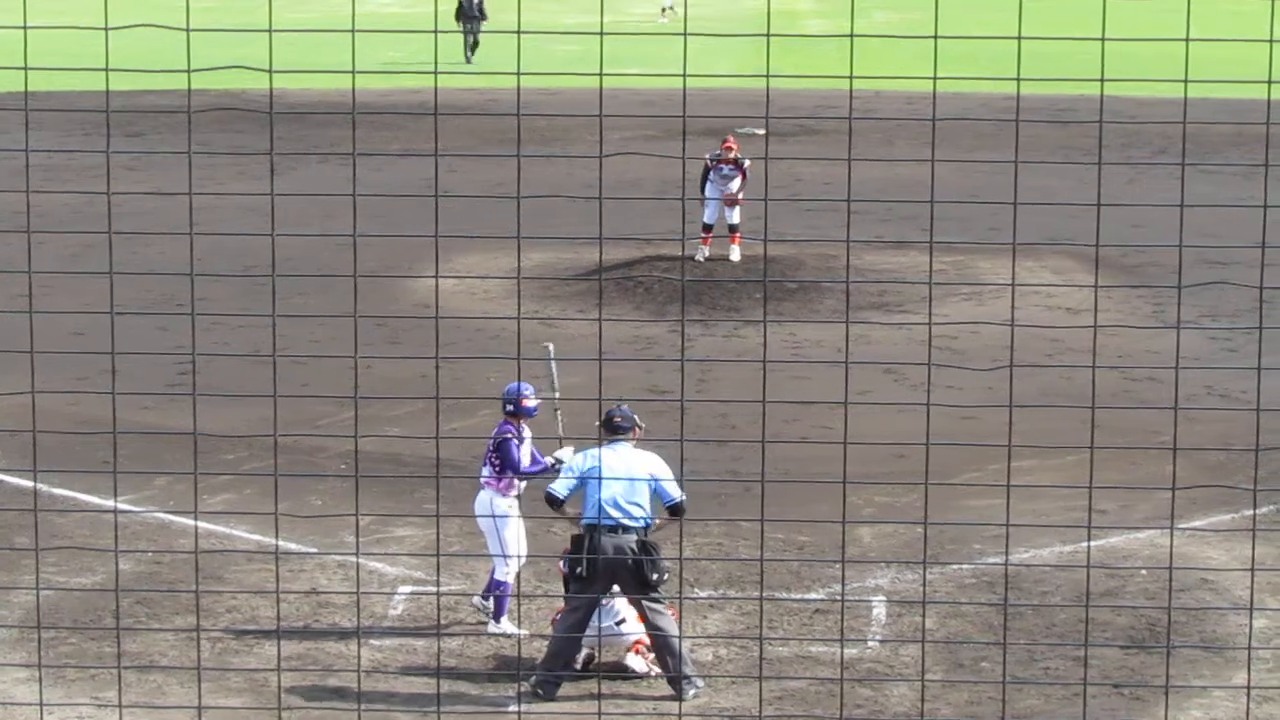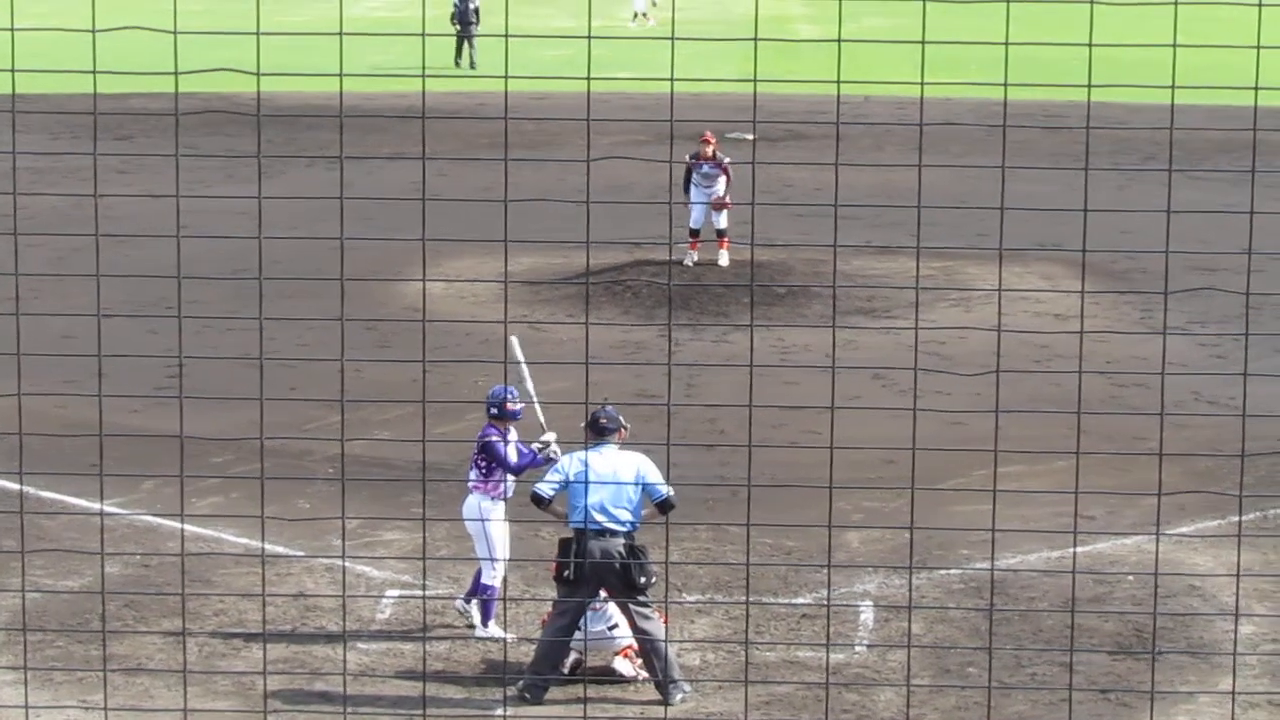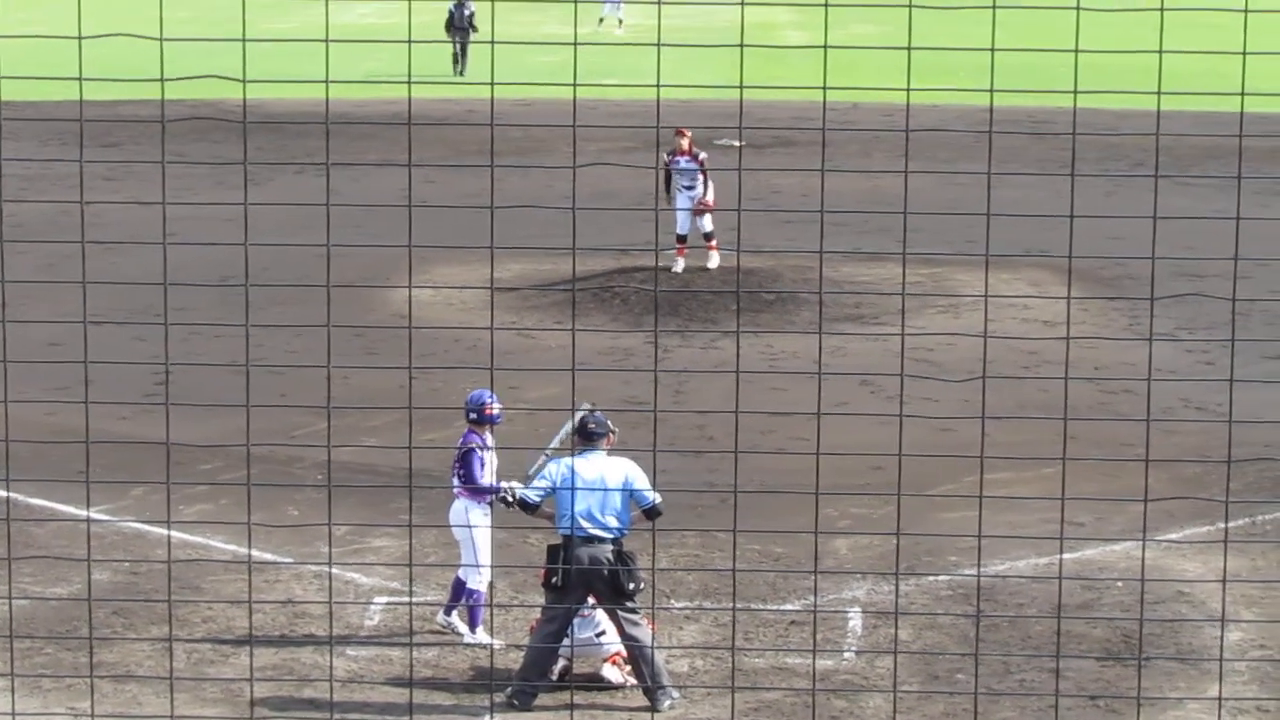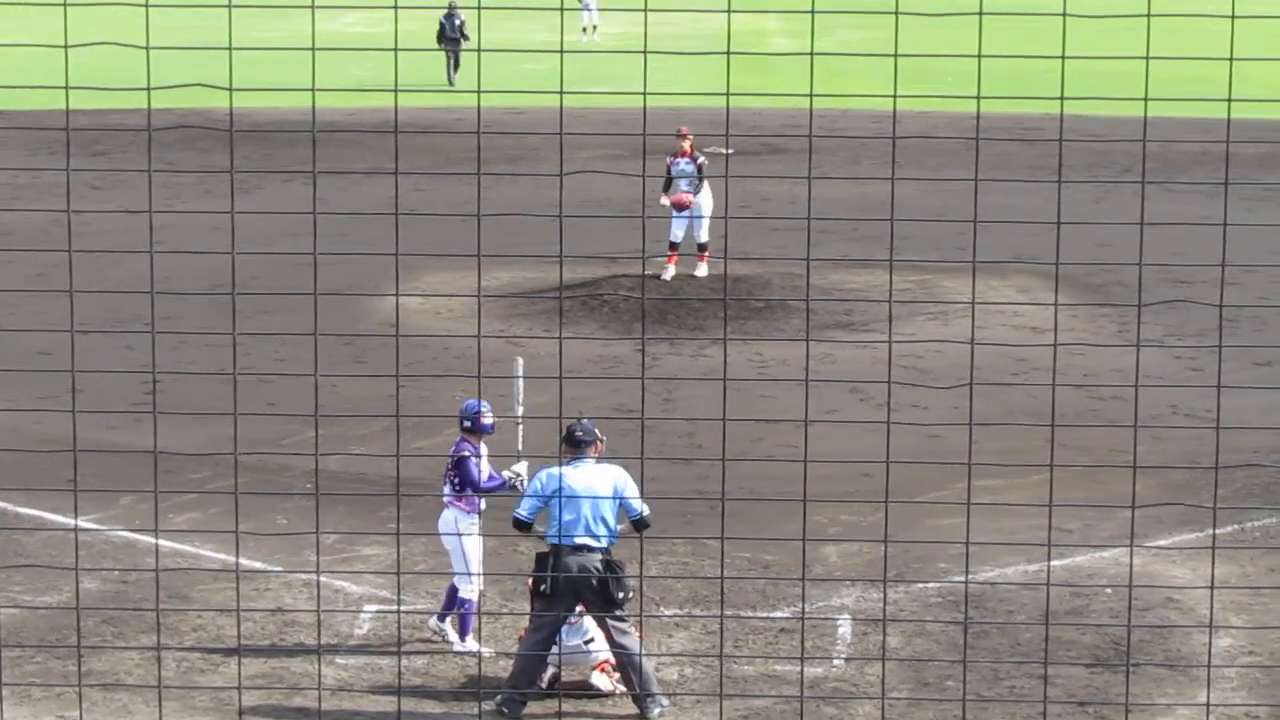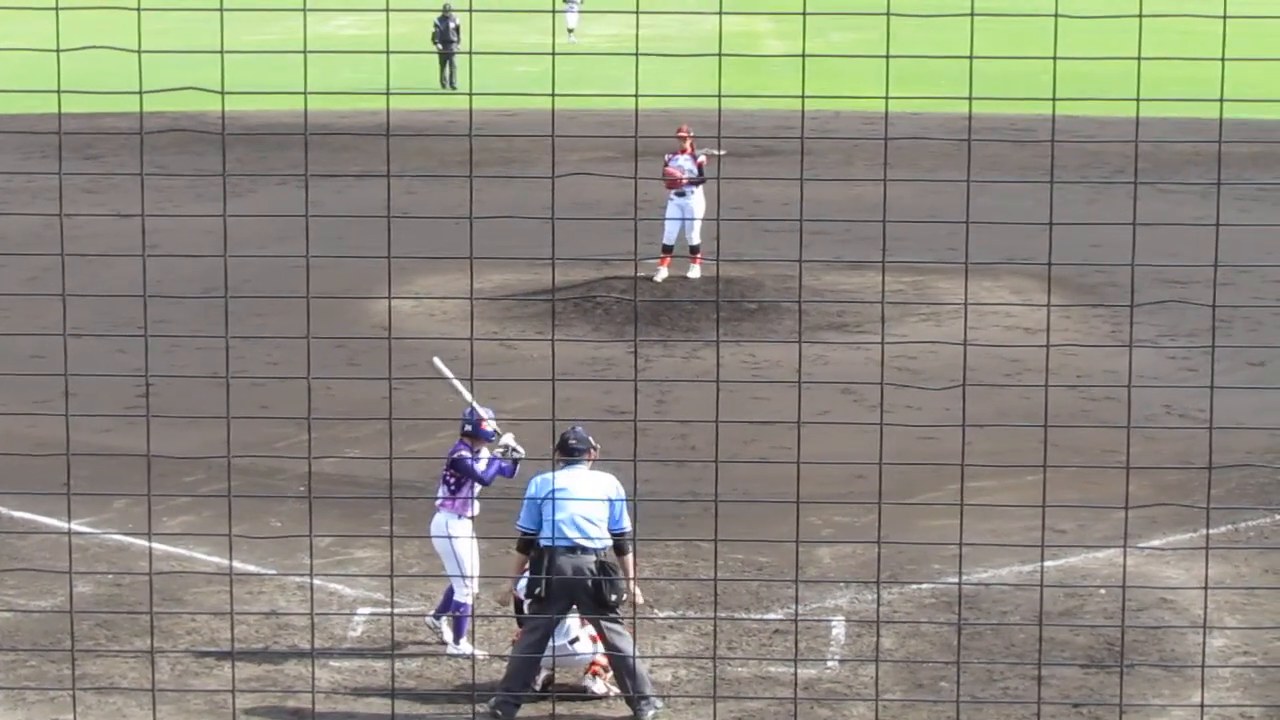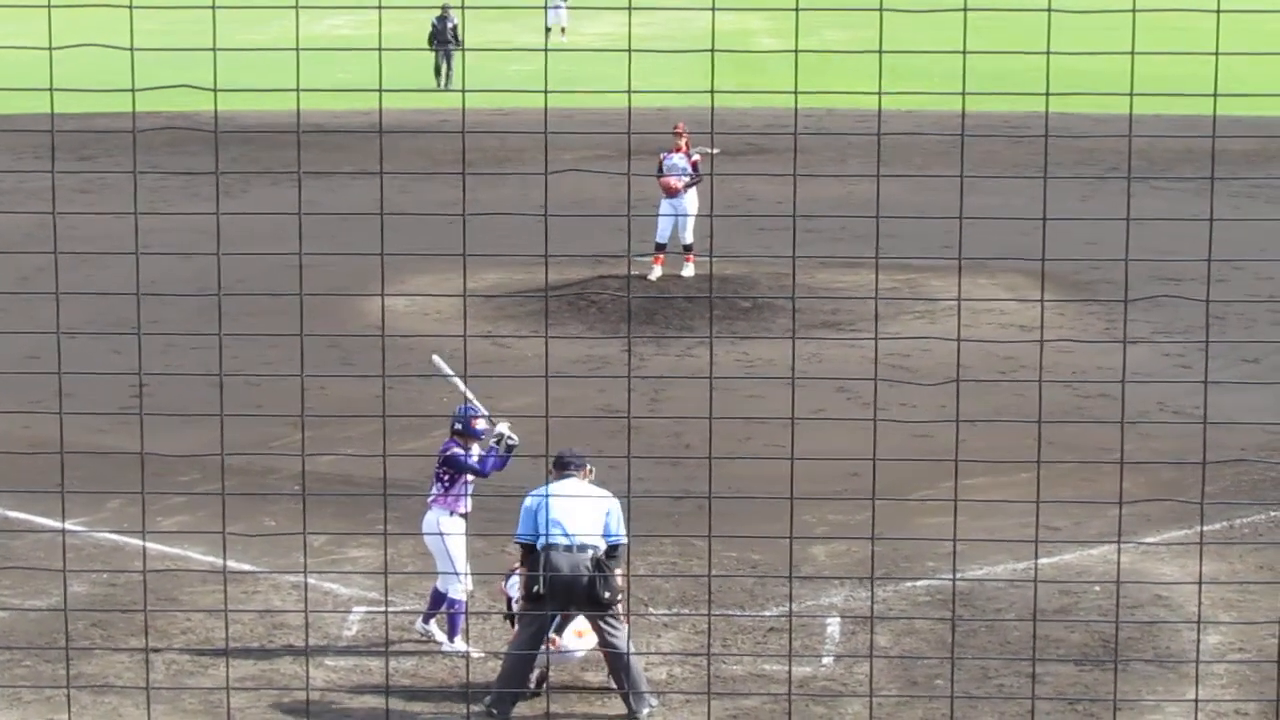
dt=0.4s
person 1, frame 1
left shoulder: (586, 458)
right shoulder: (650, 460)
left elbow: (553, 497)
right elbow: (677, 506)
left wrist: (573, 518)
right wrist: (657, 523)
left hip: (595, 544)
right hip: (633, 545)
left knee: (573, 615)
right knee: (657, 614)
left ankle: (546, 681)
right ankle: (685, 682)
person 1, frame 2
left shoulder: (571, 460)
right shoulder: (637, 461)
left elbow: (539, 496)
right elbow: (667, 502)
left wrist: (566, 515)
right wrist: (638, 517)
left hip: (582, 549)
right hip: (620, 550)
left knee: (561, 619)
right knee: (645, 618)
left ankle: (534, 685)
right ankle: (672, 686)
person 1, frame 3
left shoulder: (559, 467)
right shoulder: (625, 467)
left elbow: (526, 502)
right elbow: (654, 509)
left wrist: (556, 517)
left hip: (571, 555)
right hip: (610, 557)
left knee: (550, 625)
right knee: (633, 625)
left ankle: (523, 692)
right ankle: (661, 693)
person 1, frame 4
left shoulder: (549, 476)
right shoulder: (615, 474)
left elbow: (520, 522)
right elbow: (642, 521)
left hip: (559, 564)
right hip: (597, 566)
left knee: (538, 634)
right knee: (621, 634)
person 1, frame 5
left shoulder: (541, 483)
right shoulder: (608, 483)
left elbow: (527, 539)
right elbow: (622, 540)
left wrist: (516, 579)
right wrist: (631, 581)
left hip: (552, 566)
right hip: (592, 567)
left knee: (532, 636)
right knee: (617, 636)
person 1, frame 6
left shoulder: (536, 496)
right shoulder: (605, 497)
left elbow: (527, 551)
right elbow: (615, 551)
left wrist: (525, 593)
right wrist: (615, 592)
left hip: (550, 565)
right hip: (589, 566)
left knee: (527, 635)
right knee: (614, 634)
person 2, frame 1
left shoulder: (522, 430)
right shoulder: (506, 434)
left elbow: (535, 461)
right elbow: (519, 471)
left wrist: (556, 461)
right wrist: (553, 460)
left hip: (507, 502)
right hip: (495, 503)
left knee: (517, 557)
right knee: (508, 563)
left ankle: (485, 599)
right ankle: (498, 622)
person 2, frame 2
left shoulder: (508, 432)
right shoulder: (489, 436)
left elbow: (528, 460)
right elbow: (514, 467)
left wrist: (548, 455)
right wrist: (538, 447)
left hip: (494, 505)
right hip: (483, 506)
left knee: (494, 562)
right knee: (494, 567)
left ankle: (467, 601)
right ankle: (486, 626)
person 2, frame 3
left shoulder: (485, 438)
right shoulder: (472, 444)
right elbow: (475, 485)
left wrist: (503, 490)
right wrist: (504, 487)
left hip: (478, 510)
right hip: (470, 511)
left knee: (470, 568)
right knee: (480, 572)
left ankle: (448, 615)
right ankle: (474, 632)
person 2, frame 4
left shoulder: (478, 447)
right shoulder: (464, 452)
left elbow: (489, 478)
right elbow: (479, 487)
left wrist: (512, 477)
right wrist: (510, 474)
left hip: (467, 519)
right hip: (459, 520)
left knee: (464, 576)
right knee: (471, 581)
left ankle: (441, 621)
right ankle: (464, 641)
person 2, frame 5
left shoulder: (481, 452)
right shoulder: (460, 454)
left elbow: (507, 472)
right elbow: (485, 478)
left wrist: (515, 455)
right wrist: (501, 449)
left hip: (462, 523)
right hip: (450, 524)
left knee: (465, 579)
right knee: (466, 584)
left ankle: (438, 617)
right ankle: (458, 644)
person 2, frame 6
left shoulder: (469, 449)
right shoulder: (451, 452)
left elbow: (497, 465)
right elbow: (483, 471)
left wrist: (508, 446)
right wrist: (496, 440)
left hip: (453, 521)
right hip: (442, 522)
left knee: (449, 578)
right knee: (460, 581)
left ankle: (426, 623)
right ankle: (453, 642)
